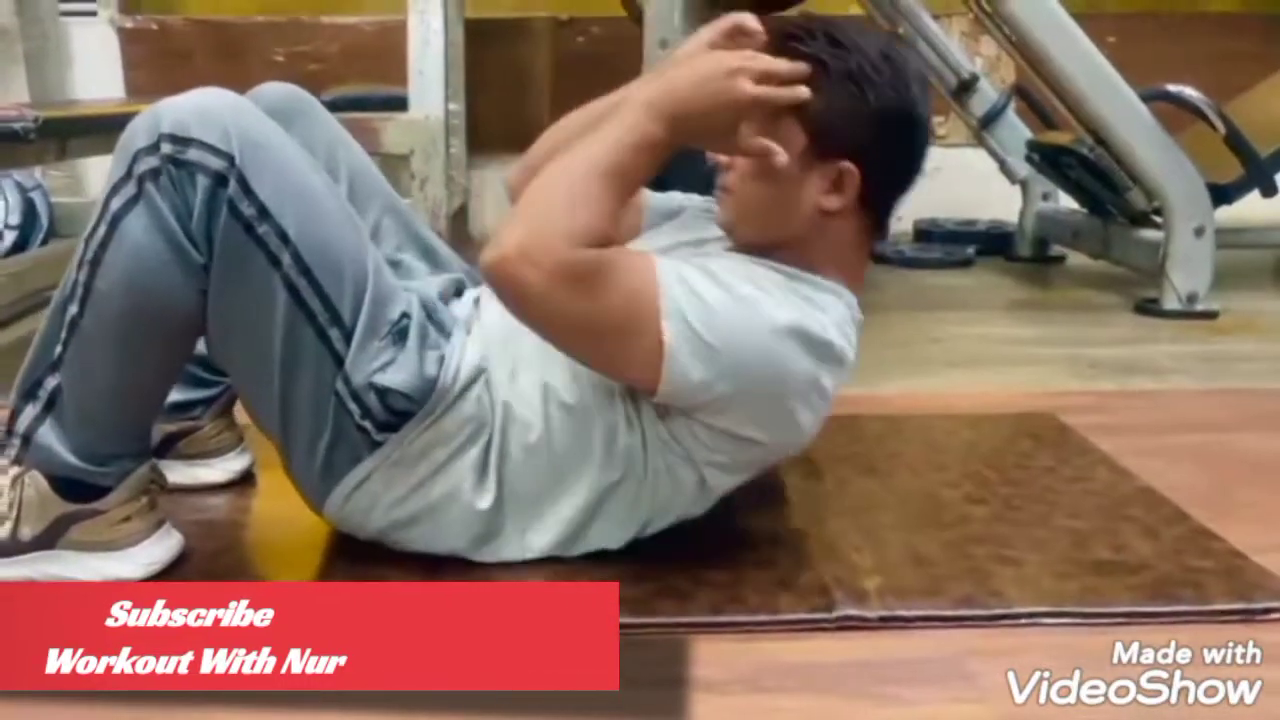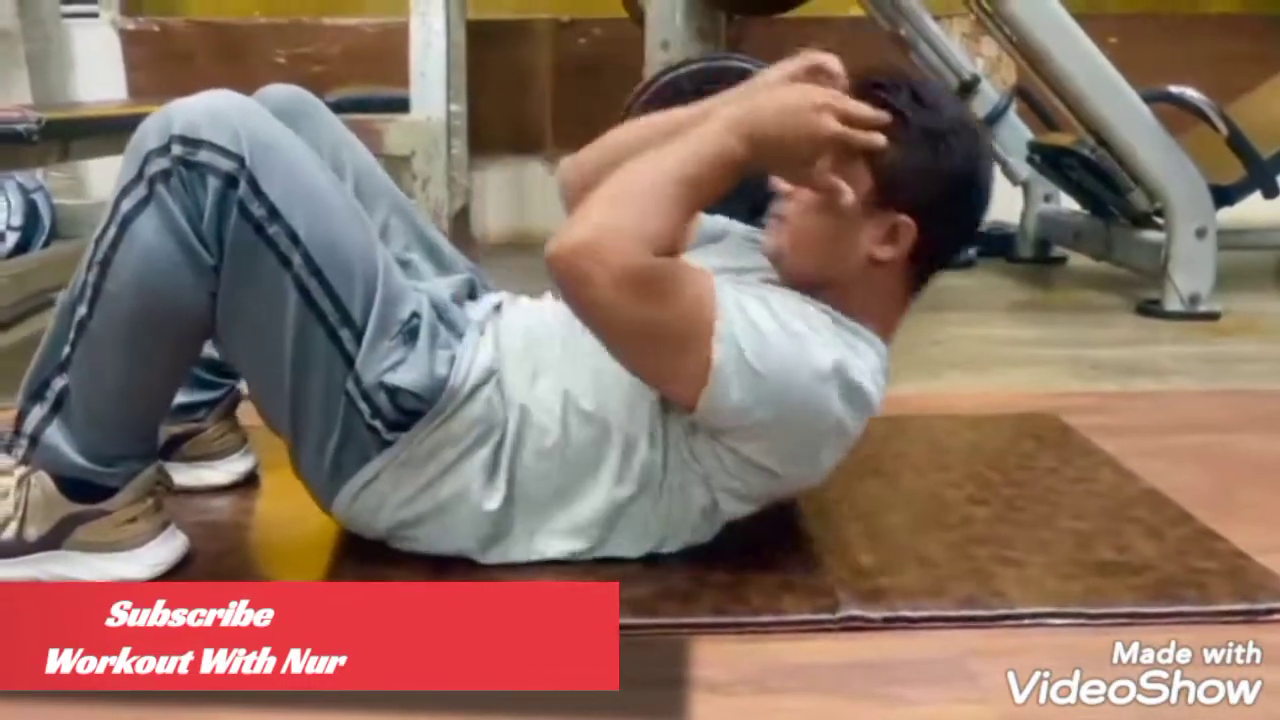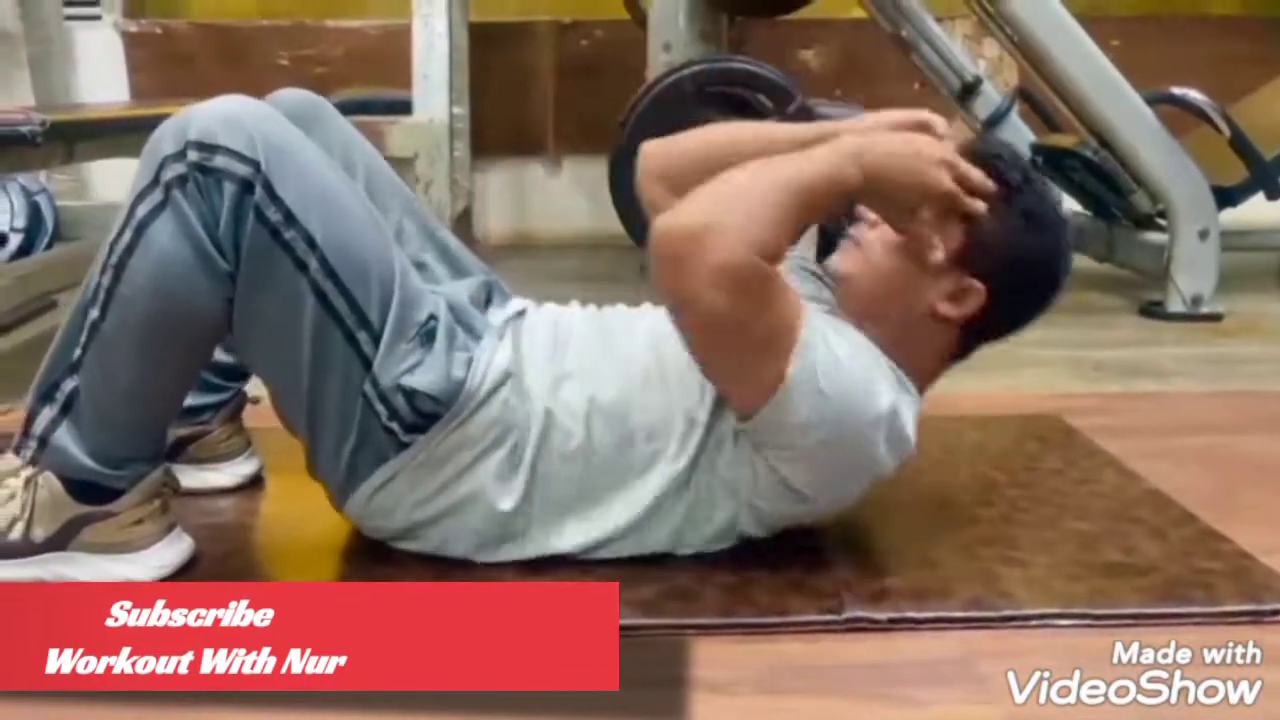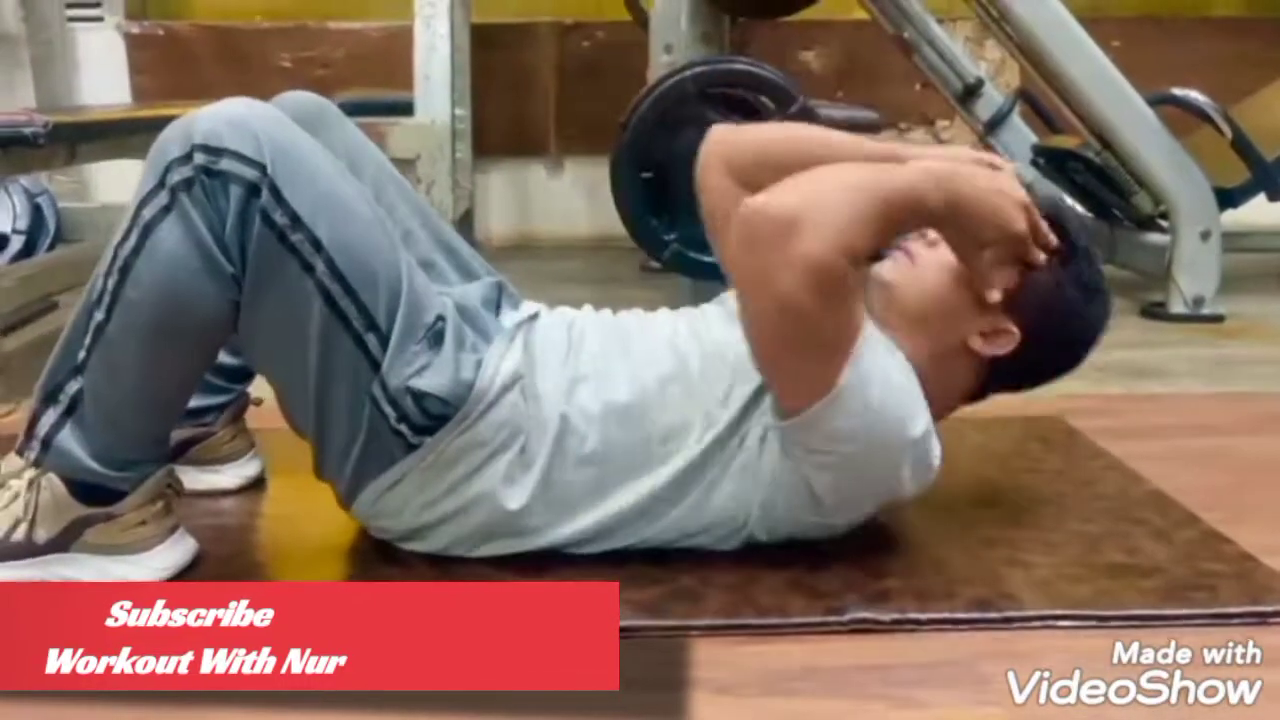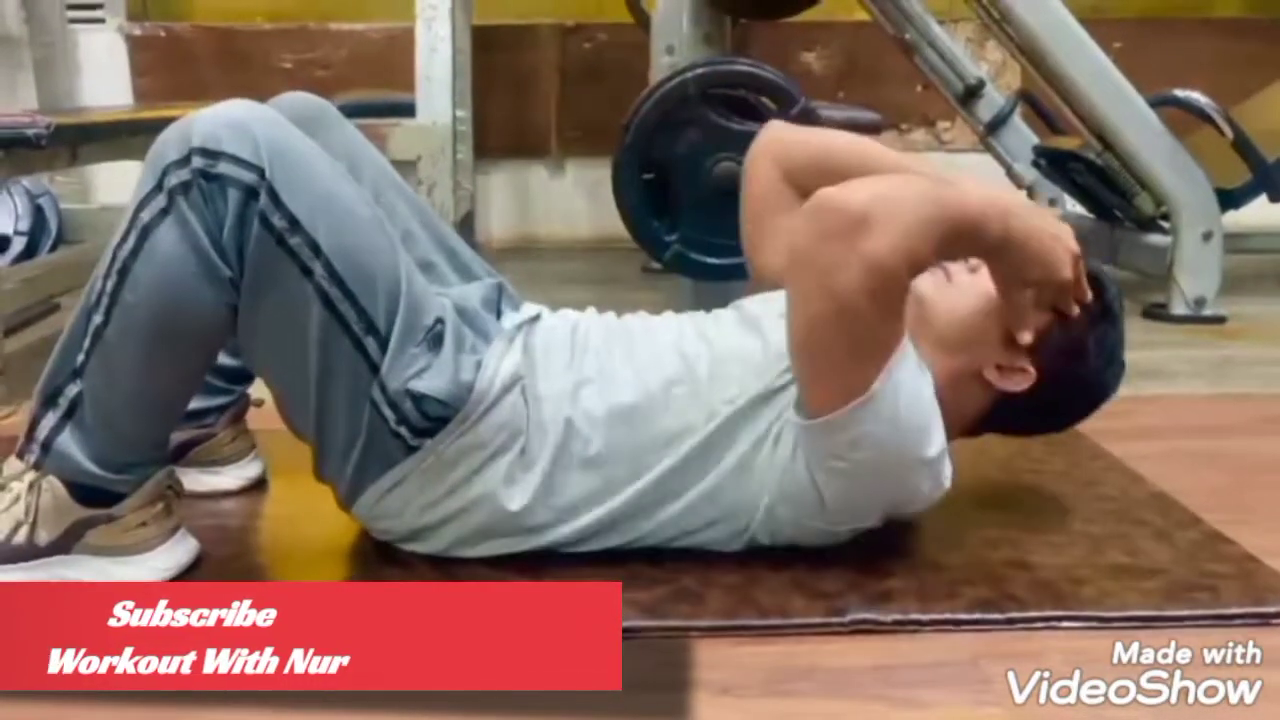
dt=0.1s
person 1, frame 1
left shoulder: (779, 336)
right shoulder: (757, 240)
left elbow: (528, 262)
right elbow: (539, 186)
left wrist: (663, 108)
right wrist: (668, 87)
left hip: (410, 446)
right hip: (458, 347)
left knee: (190, 145)
right knee: (276, 114)
right ankle: (186, 414)
person 1, frame 2
left shoulder: (812, 383)
right shoulder: (786, 278)
left elbow: (588, 258)
right elbow: (585, 178)
left wrist: (747, 124)
right wrist: (744, 107)
left hip: (420, 441)
right hip: (466, 344)
left knee: (201, 146)
right knee: (276, 115)
right ankle: (183, 419)
person 1, frame 3
left shoulder: (854, 410)
right shoulder: (833, 304)
left elbow: (688, 249)
right elbow: (660, 171)
left wrist: (850, 160)
right wrist: (846, 142)
left hip: (435, 441)
right hip: (493, 346)
left knee: (216, 153)
right knee: (291, 118)
right ankle: (191, 421)
person 1, frame 4
left shoulder: (875, 432)
right shoulder: (855, 335)
left elbow: (781, 232)
right elbow: (726, 157)
left wrist: (933, 183)
right wrist: (915, 164)
left hip: (447, 439)
right hip: (500, 349)
left knee: (224, 155)
right knee: (291, 124)
right ankle: (191, 420)
person 1, frame 5
left shoulder: (890, 442)
right shoulder: (865, 344)
left elbow: (845, 228)
right elbow: (773, 153)
left wrist: (985, 216)
right wrist: (950, 189)
left hip: (448, 442)
right hip: (504, 351)
left knee: (221, 159)
right knee: (290, 125)
right ankle: (193, 424)
